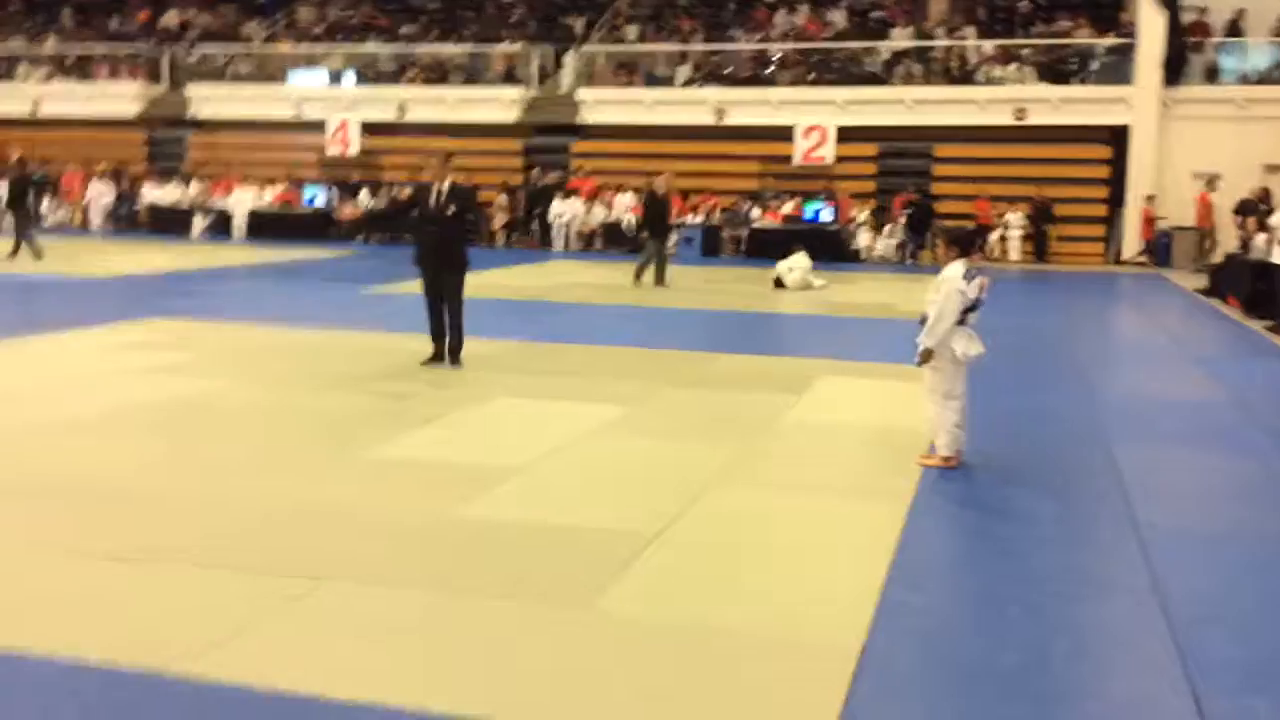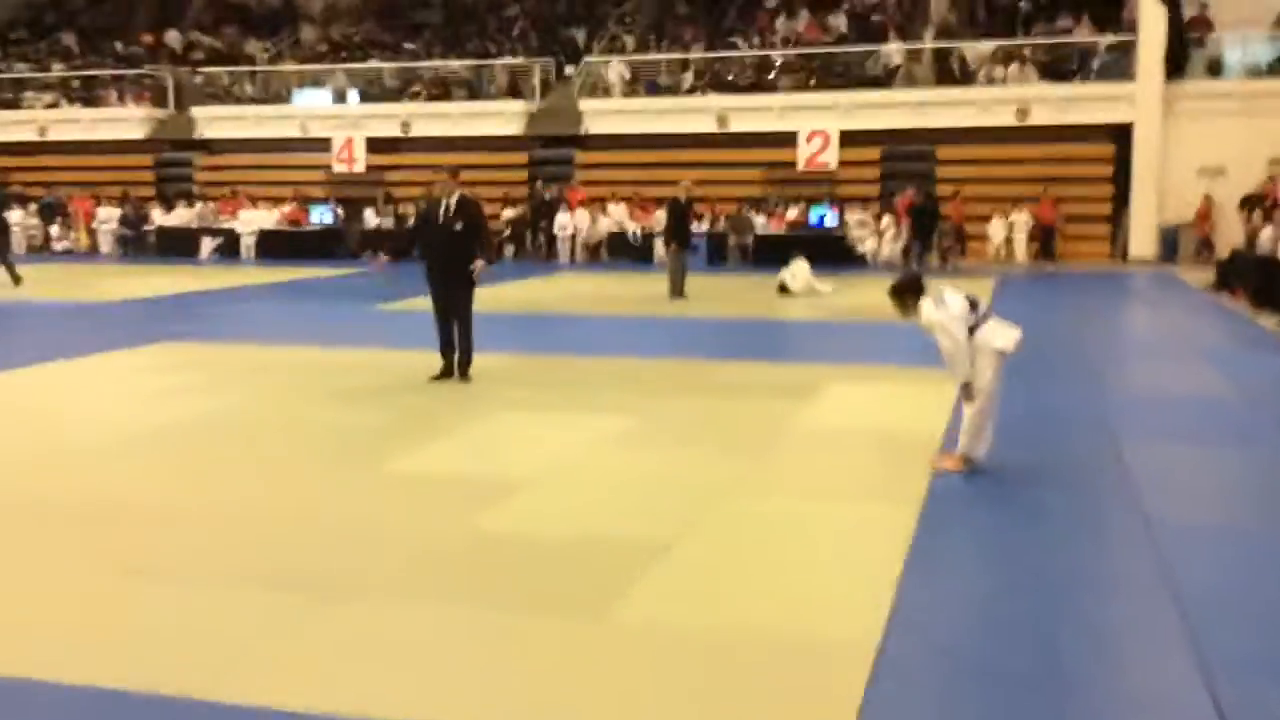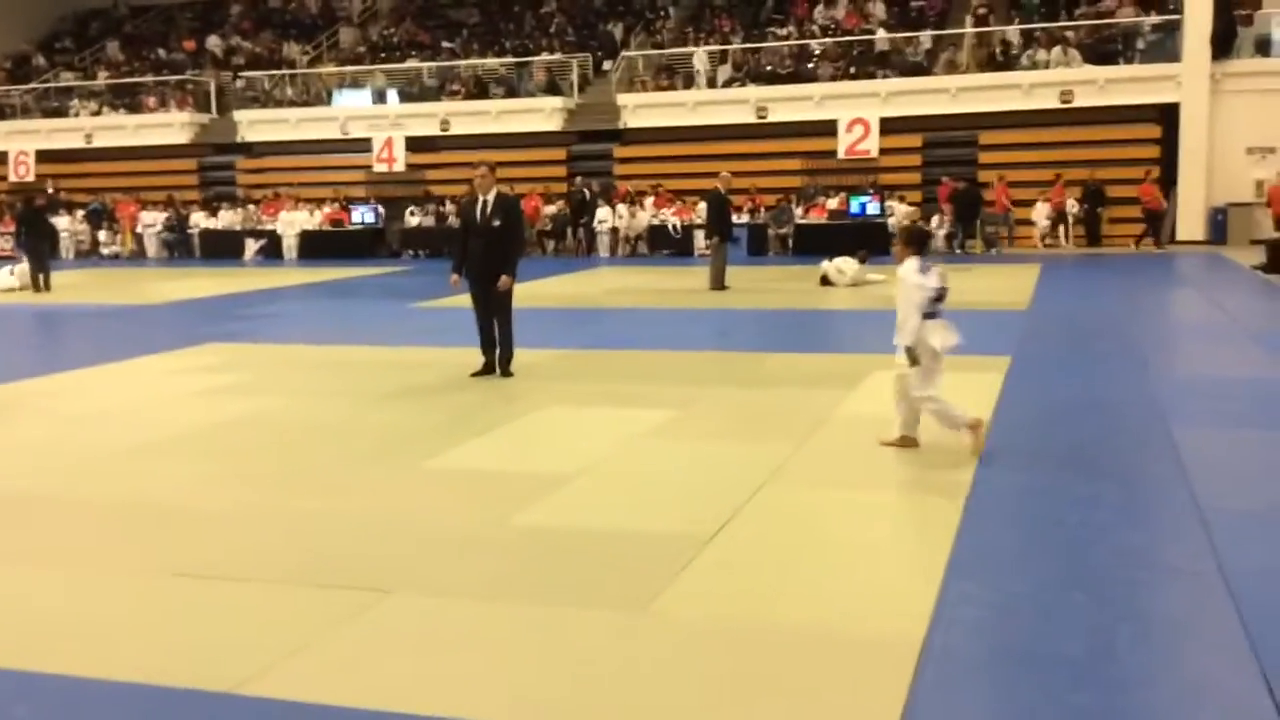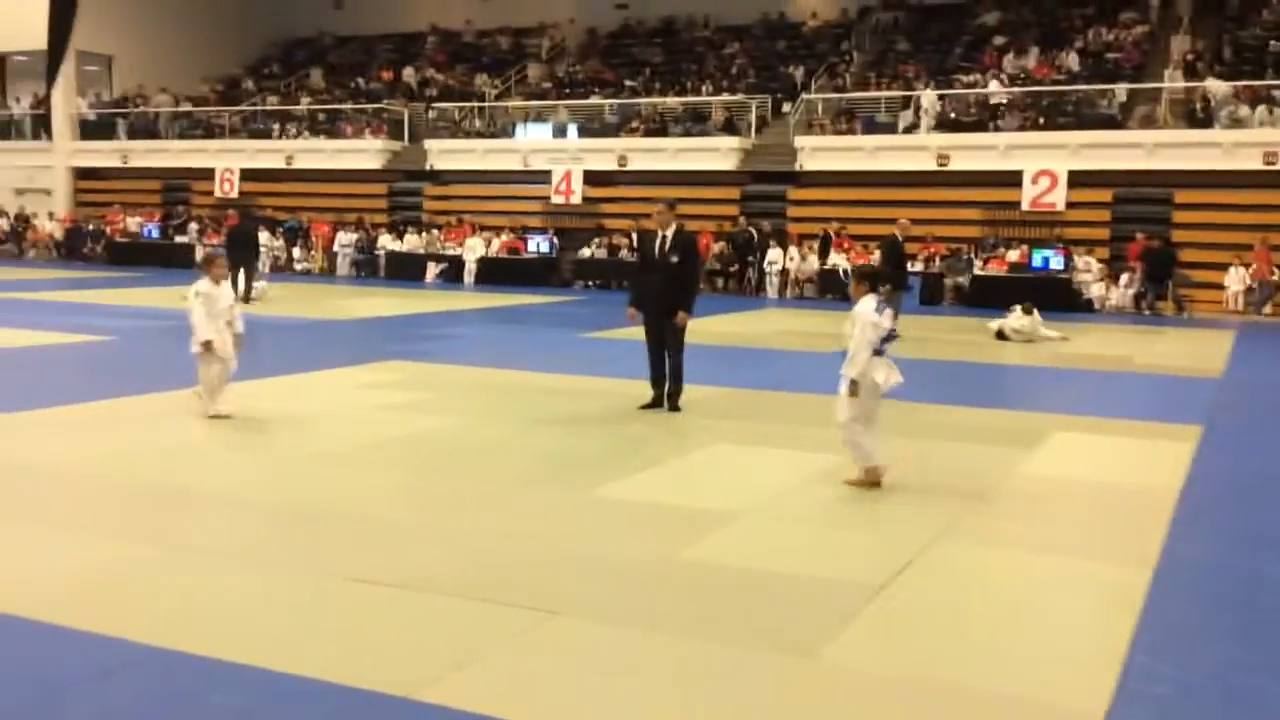
dt=1s
person 1, frame 1
left shoulder: (952, 277)
right shoulder: (971, 275)
left elbow: (943, 315)
left wrist: (928, 345)
left hip: (945, 344)
right hip: (956, 340)
left knee: (942, 397)
right knee: (953, 396)
left ankle: (947, 453)
right ankle: (953, 447)
person 1, frame 2
left shoulder: (931, 315)
right shoulder: (938, 298)
left elbow: (955, 346)
left wrist: (964, 380)
left hip: (986, 345)
right hip: (986, 339)
left knee: (977, 401)
right knee: (980, 402)
left ankle: (965, 456)
right ankle: (969, 452)
person 1, frame 3
left shoulder: (908, 273)
right shoulder: (927, 270)
left elbow: (909, 312)
left wrist: (908, 345)
left hip: (922, 338)
right hip: (929, 333)
left knee: (921, 392)
right knee: (904, 385)
left ankle: (970, 424)
right ankle: (907, 434)
person 1, frame 4
left shoulder: (864, 310)
right shoulder: (880, 307)
left elbow: (860, 348)
left wrist: (853, 377)
left hip: (865, 374)
right hip: (876, 370)
left knee: (847, 421)
right knee: (865, 423)
left ankle: (871, 467)
right ankle: (870, 471)
person 2, frame 1
left shoulder: (463, 193)
right shoulder: (422, 191)
left elbow: (475, 219)
right elbow: (396, 210)
right wrist: (362, 215)
left hip: (452, 259)
right hip: (428, 257)
left knee: (453, 305)
right knee: (433, 304)
left ankle: (454, 351)
right ankle: (438, 350)
person 2, frame 2
left shoulder: (470, 206)
right shoulder: (432, 207)
left elbow: (482, 236)
right elbow: (416, 232)
left wrist: (482, 258)
left hip: (462, 274)
right hip: (437, 272)
left knee: (462, 320)
right knee: (442, 319)
left ankle: (464, 367)
right ankle: (447, 365)
person 2, frame 3
left shoulder: (509, 203)
right shoulder: (468, 206)
left elbow: (517, 241)
right elbow: (462, 240)
left wrist: (509, 272)
right wrist: (457, 270)
left hip: (500, 274)
right hip: (476, 272)
left knee: (503, 318)
right knee: (483, 319)
left ankle: (504, 363)
right ankle: (489, 361)
person 2, frame 4
left shoulder: (687, 240)
right shoulder: (646, 239)
left elbow: (692, 277)
right elbow: (640, 273)
left wrist: (686, 308)
right wrist: (634, 303)
left hip: (674, 307)
right hip: (651, 306)
left knee: (674, 354)
right knee: (655, 353)
left ankle: (673, 397)
right ankle: (657, 395)
